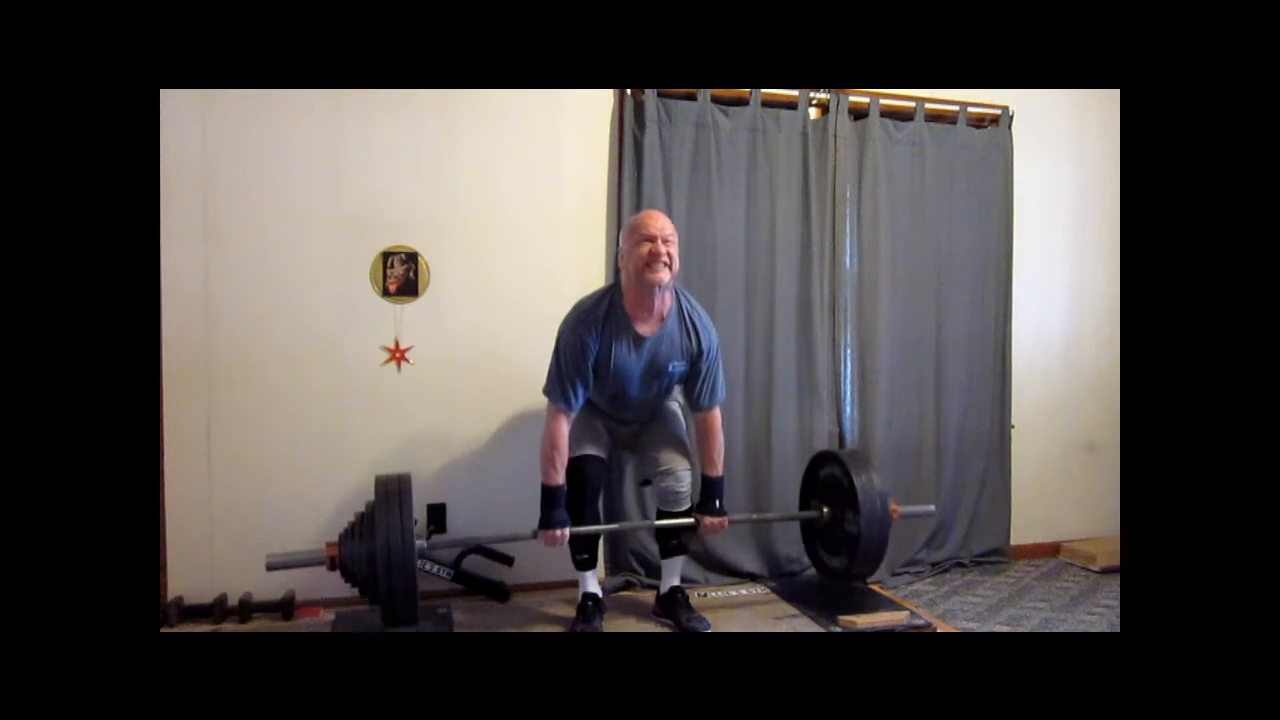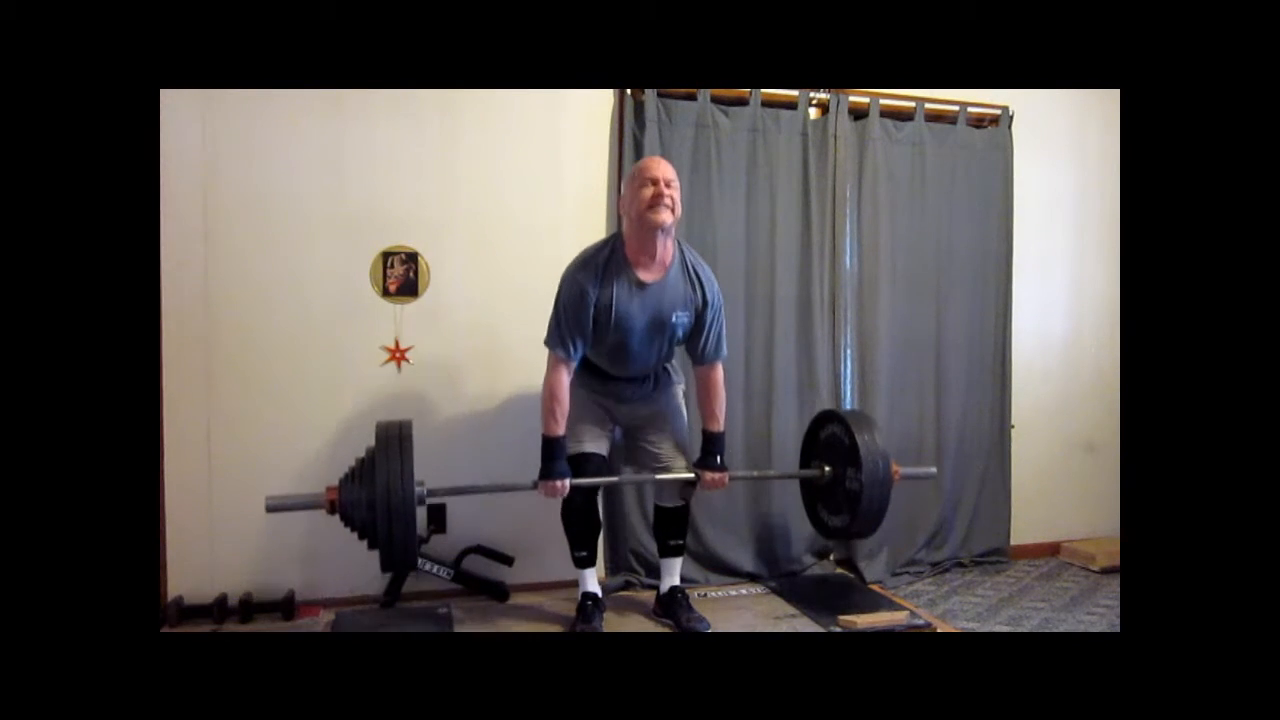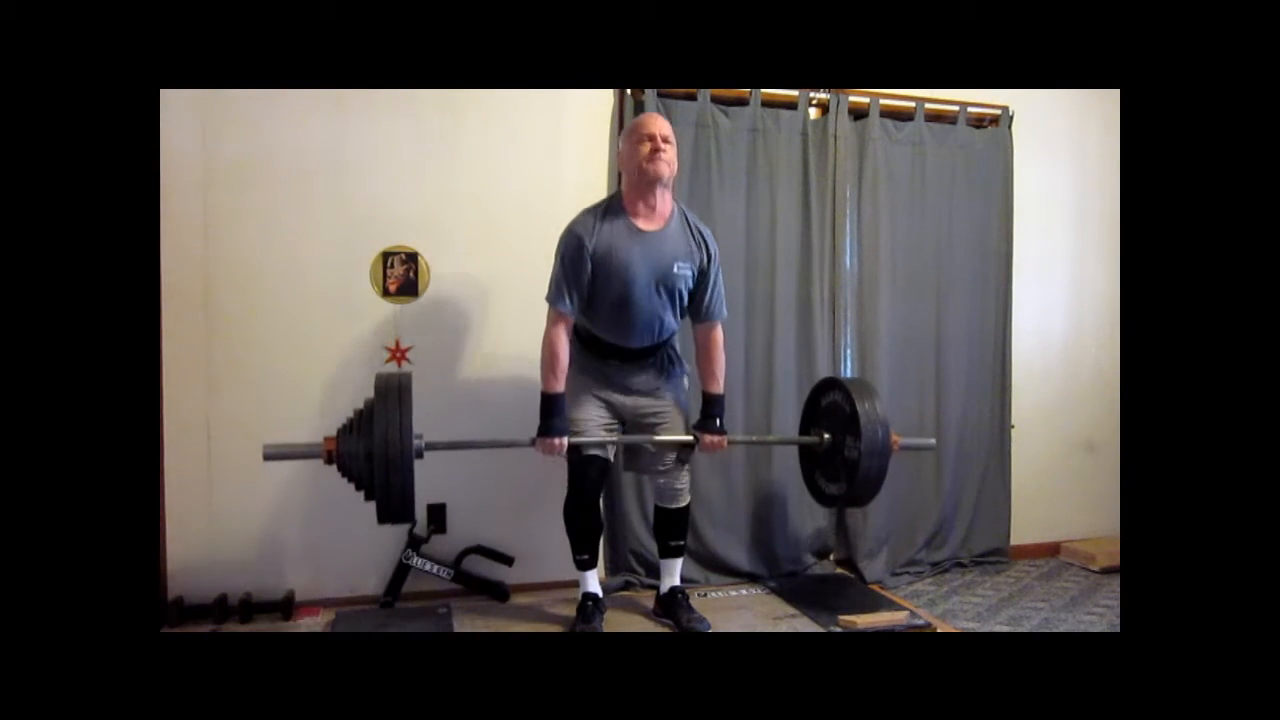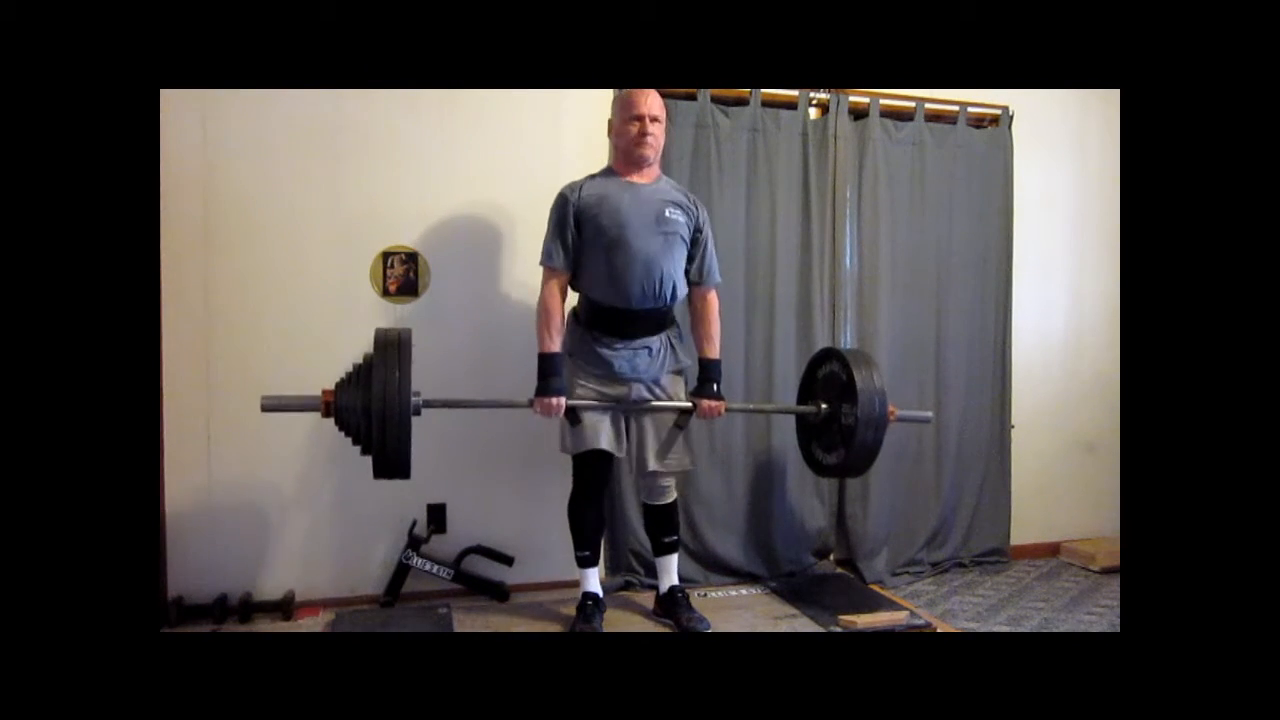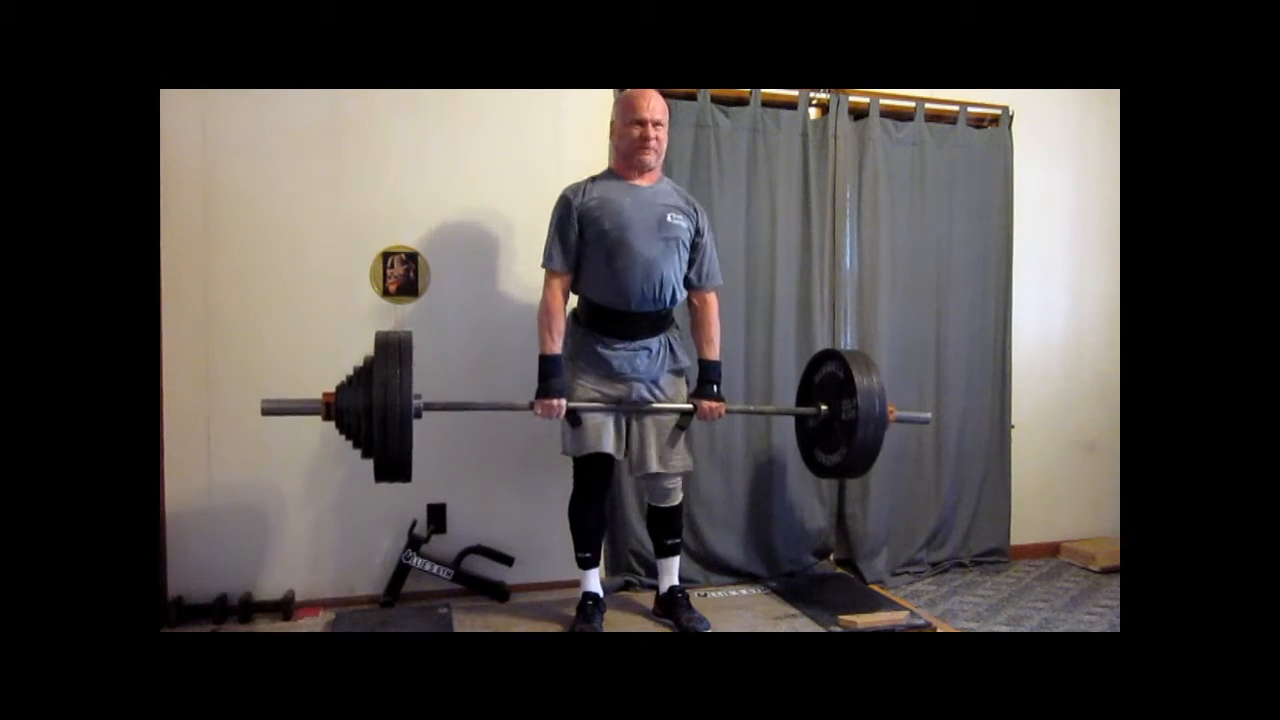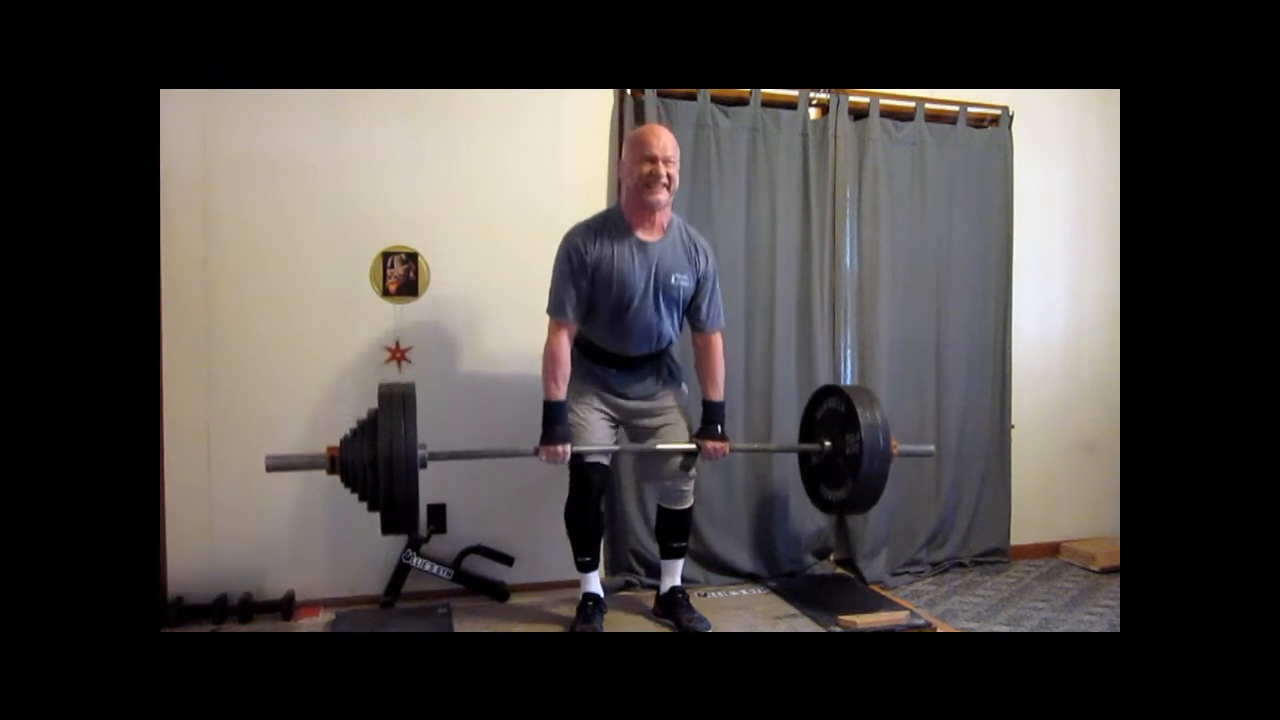
dt=0.4s
person 1, frame 1
left shoulder: (696, 325)
right shoulder: (587, 320)
left elbow: (707, 414)
right elbow: (560, 416)
left wrist: (713, 496)
right wrist: (552, 507)
left hip: (656, 409)
right hip: (592, 411)
left knee: (678, 481)
right knee: (584, 480)
left ankle: (670, 593)
right ankle: (590, 597)
person 1, frame 2
left shoulder: (699, 279)
right shoulder: (587, 273)
left elbow: (709, 369)
right elbow: (560, 368)
left wrist: (714, 452)
right wrist: (552, 458)
left hip: (655, 384)
right hip: (591, 384)
left knee: (676, 477)
right knee: (582, 479)
left ankle: (671, 592)
right ankle: (589, 596)
person 1, frame 3
left shoulder: (698, 239)
right shoulder: (588, 232)
left elbow: (709, 330)
right elbow: (558, 326)
left wrist: (713, 413)
right wrist: (552, 415)
left hip: (659, 371)
right hip: (592, 372)
left knee: (675, 481)
right knee: (585, 481)
left ankle: (670, 592)
right ankle: (590, 596)
person 1, frame 4
left shoulder: (687, 205)
right shoulder: (579, 197)
left elbow: (704, 295)
right elbow: (553, 287)
left wrist: (710, 375)
right wrist: (549, 373)
left hip: (661, 354)
right hip: (593, 354)
left knee: (662, 480)
right knee: (590, 476)
left ankle: (669, 591)
right ankle: (591, 594)
person 1, frame 5
left shoulder: (687, 208)
right shoulder: (580, 199)
left elbow: (704, 298)
right elbow: (556, 289)
left wrist: (710, 377)
right wrist: (550, 373)
left hip: (662, 355)
right hip: (593, 354)
left knee: (666, 481)
right knee: (591, 478)
left ankle: (669, 591)
right ankle: (591, 595)
person 1, frame 6
left shoulder: (695, 249)
right shoulder: (585, 242)
left elbow: (708, 337)
right elbow: (560, 334)
left wrist: (714, 418)
right wrist: (555, 419)
left hip: (657, 378)
right hip: (592, 377)
left knee: (680, 481)
right knee: (587, 482)
left ankle: (671, 592)
right ankle: (591, 596)
